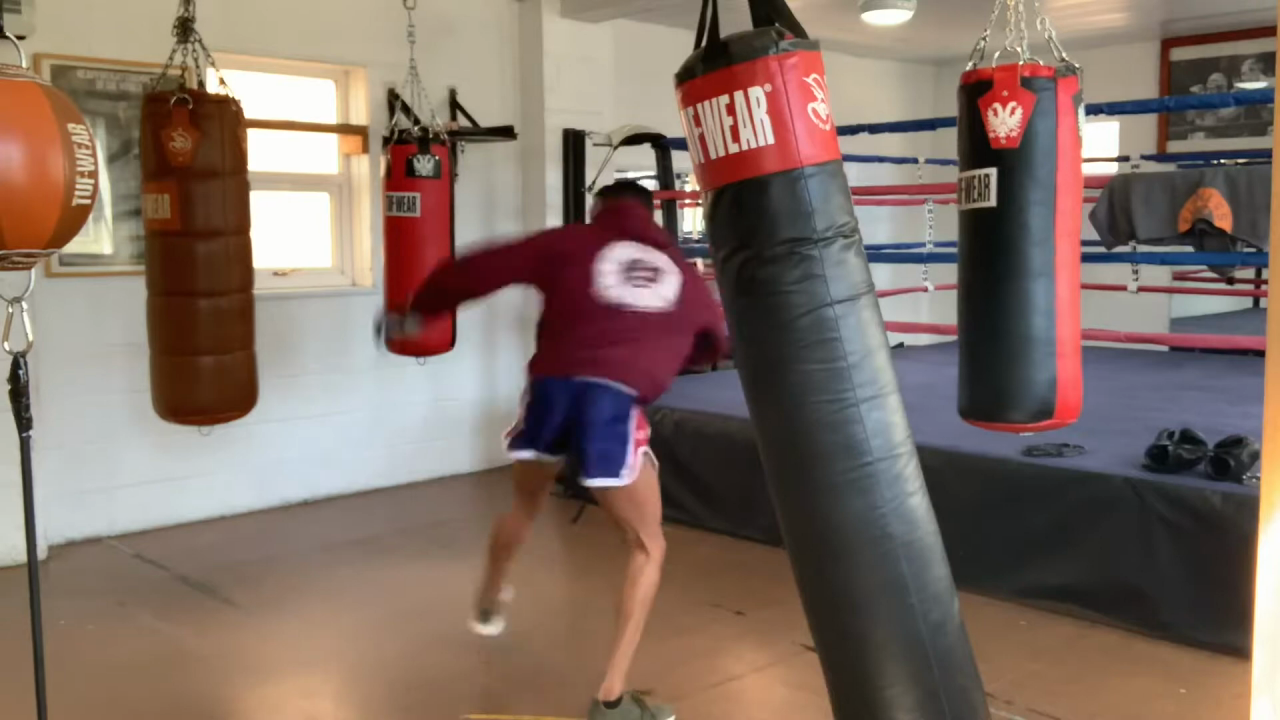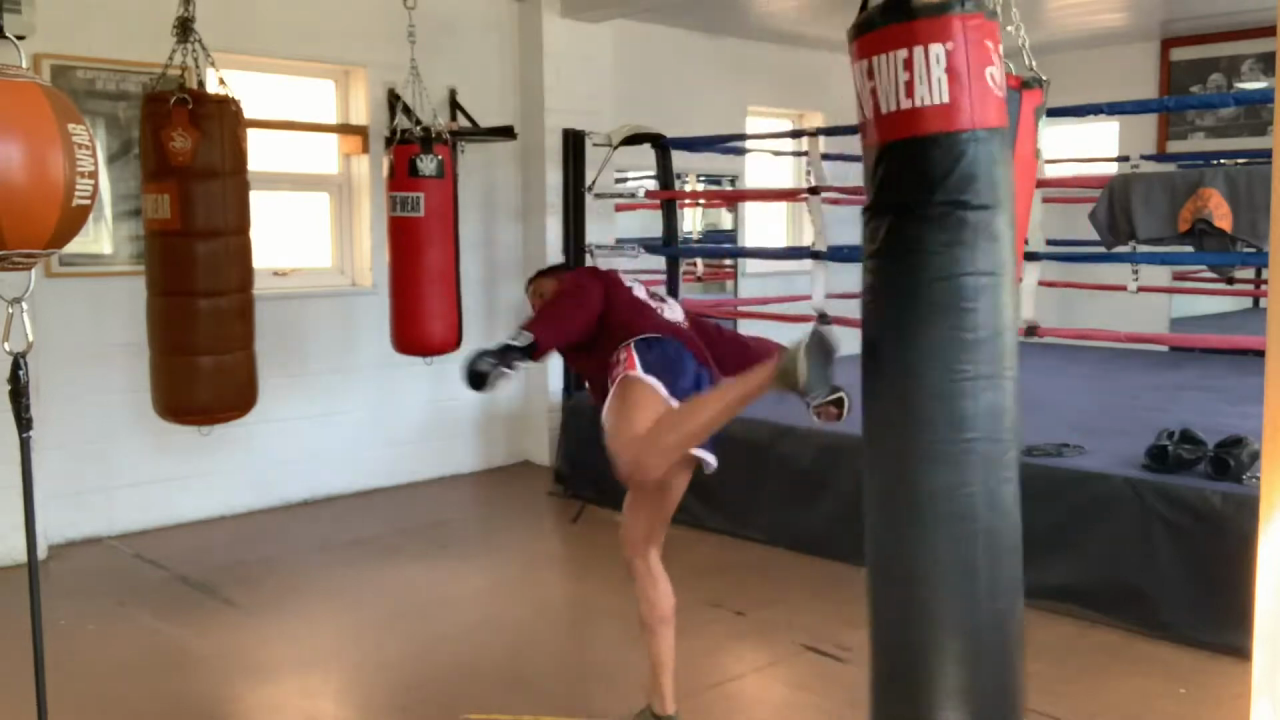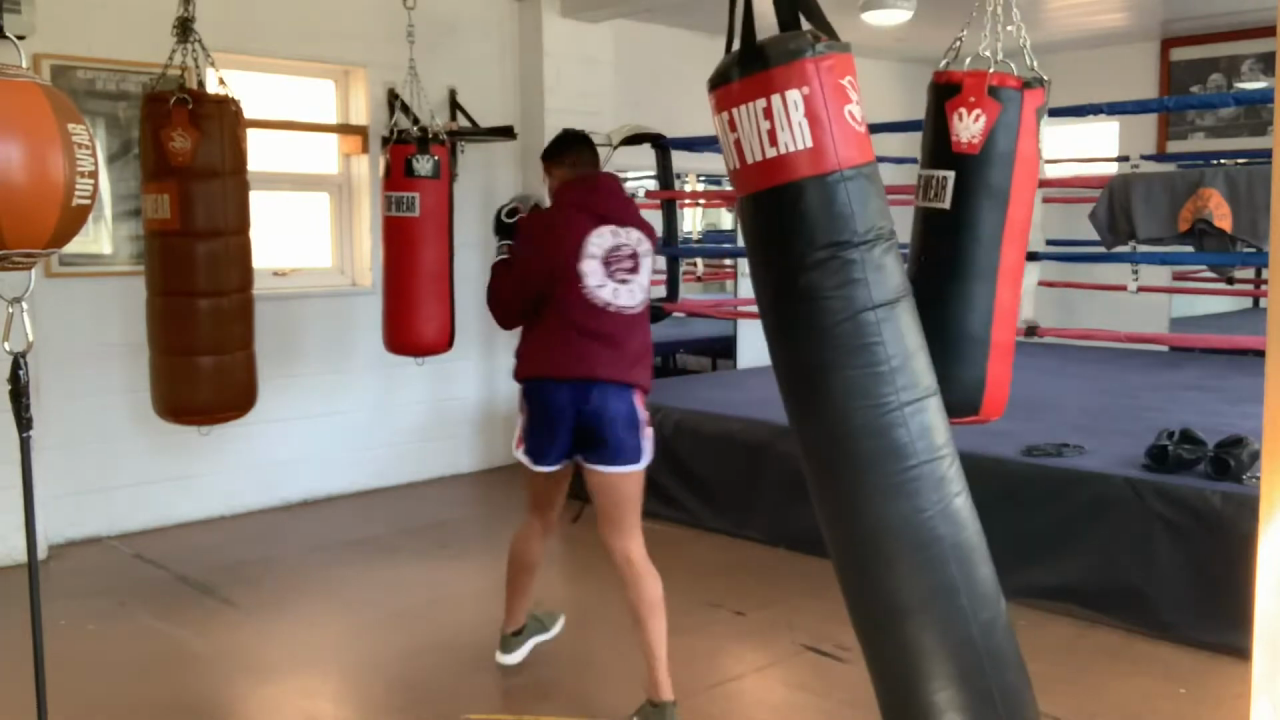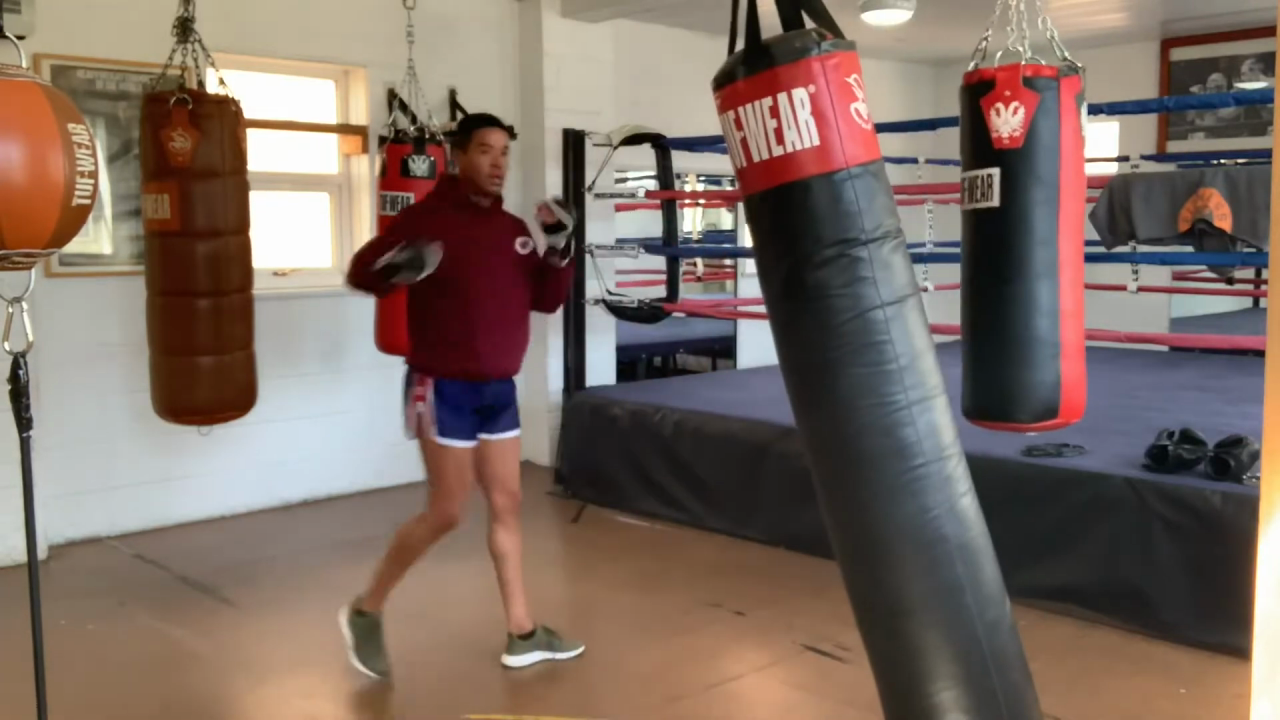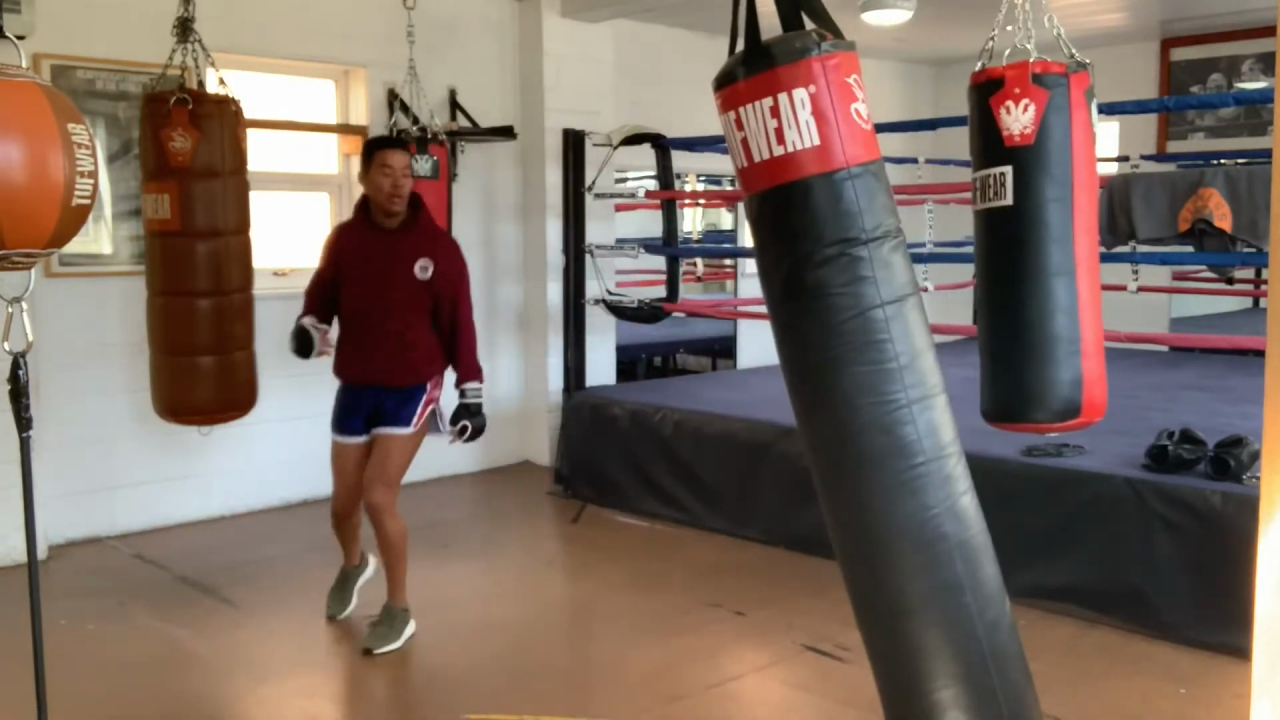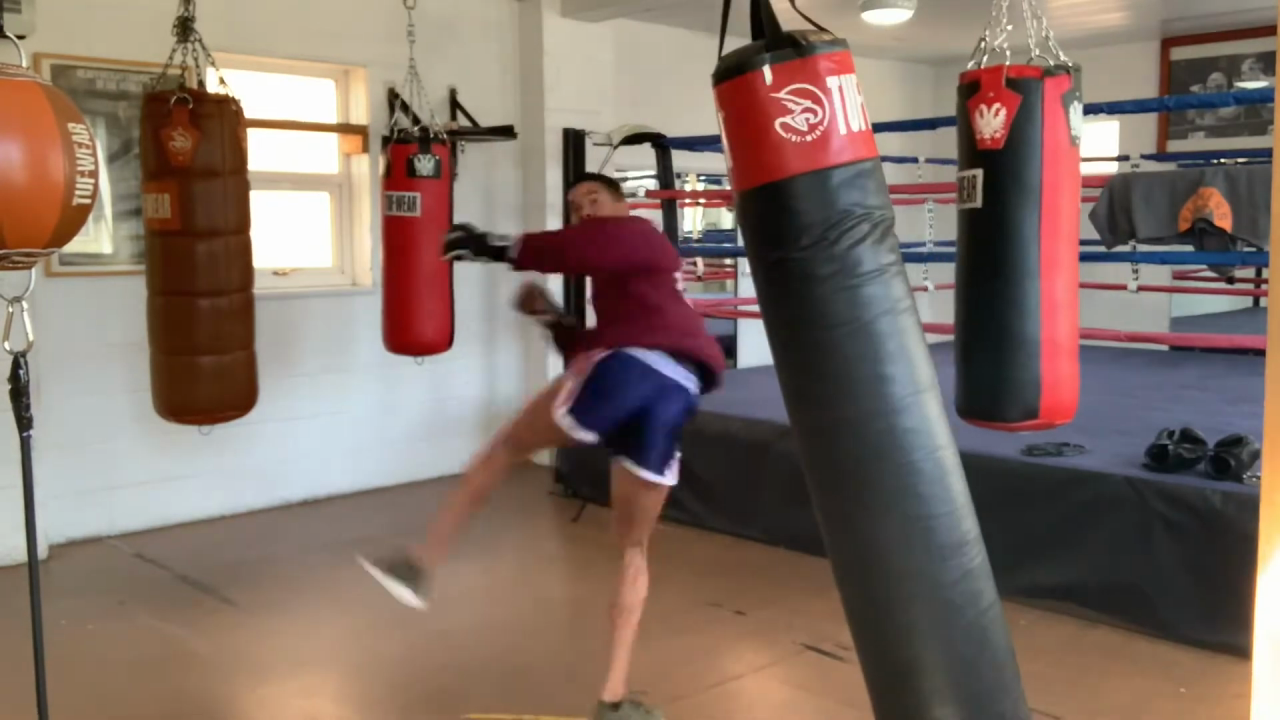
dt=0.5s
person 1, frame 1
left shoulder: (571, 243)
right shoulder: (683, 273)
left elbow: (480, 268)
right elbow: (713, 346)
left wrist: (417, 308)
left hip: (553, 392)
right hip: (613, 408)
left knee: (525, 506)
right knee: (647, 551)
left ankle: (488, 604)
person 1, frame 2
left shoulder: (578, 285)
right shoulder: (649, 303)
left elbow: (574, 310)
right elbow: (737, 346)
left wrist: (516, 346)
right wrist: (820, 392)
left hip: (647, 363)
right hip: (696, 379)
left knee: (642, 467)
right knee: (640, 552)
left ankle: (789, 368)
person 1, frame 3
left shoulder: (551, 226)
right shoulder: (636, 225)
left elbow: (509, 311)
left wrist: (507, 245)
left hip: (552, 392)
right hip: (620, 395)
left knee: (540, 518)
right knee: (627, 545)
left ankle: (514, 629)
person 1, frame 4
left shoulder: (513, 229)
right shoulder: (427, 218)
left elbow: (547, 298)
right elbow: (363, 270)
left wrist: (559, 244)
right wrist: (404, 262)
left hip: (497, 387)
right hip: (442, 384)
left knee: (508, 502)
right knee: (446, 512)
left ankle: (523, 632)
right ankle: (365, 610)
person 1, frame 5
left shoulder: (437, 245)
right shoulder: (345, 240)
left elbow: (459, 323)
right elbow: (321, 296)
left wrist: (471, 391)
right wrist: (308, 326)
left hip: (411, 388)
right hip: (357, 388)
left knee: (380, 499)
right knee: (344, 502)
left ankle: (398, 607)
right ankle: (354, 562)
person 1, frame 6
left shoulder: (634, 237)
right shoulder: (655, 264)
left elbow: (590, 248)
left wrist: (497, 245)
right wrist: (553, 317)
left hip: (634, 367)
right hip: (672, 397)
left knee: (508, 446)
right knee: (634, 548)
left ankle: (421, 561)
